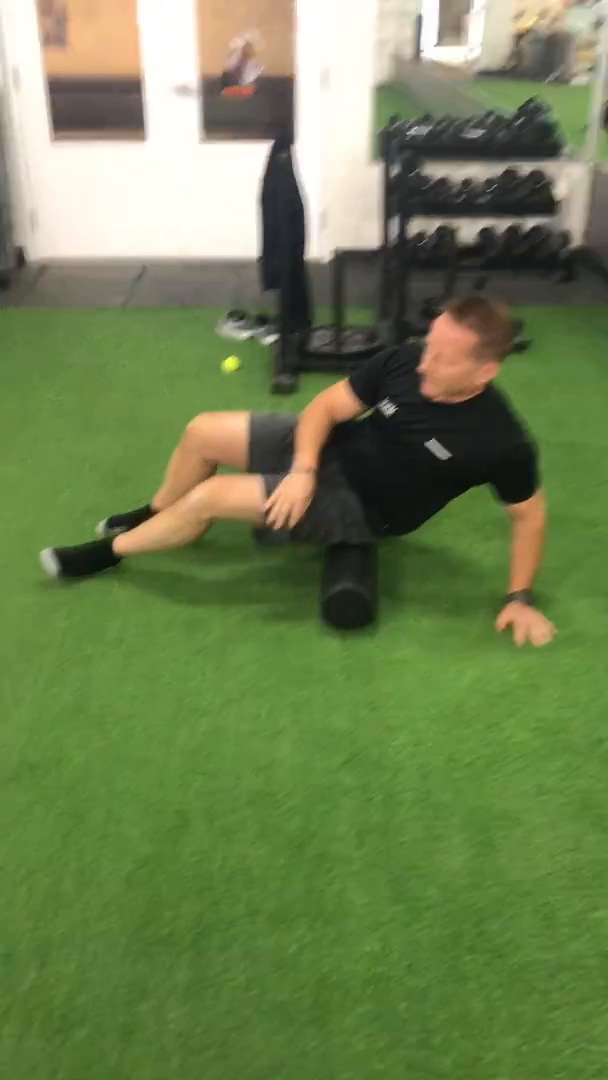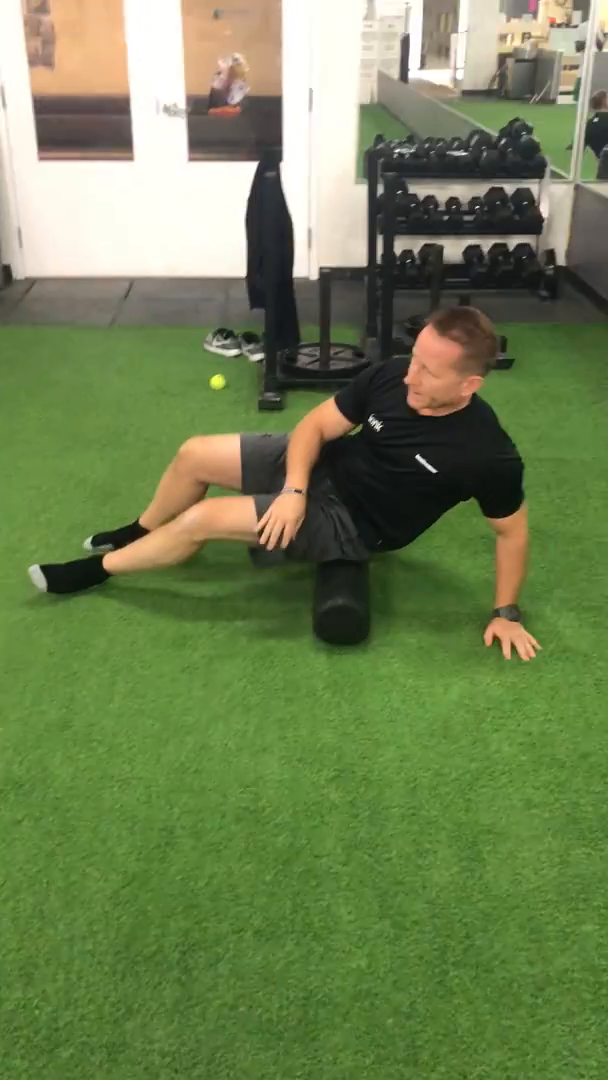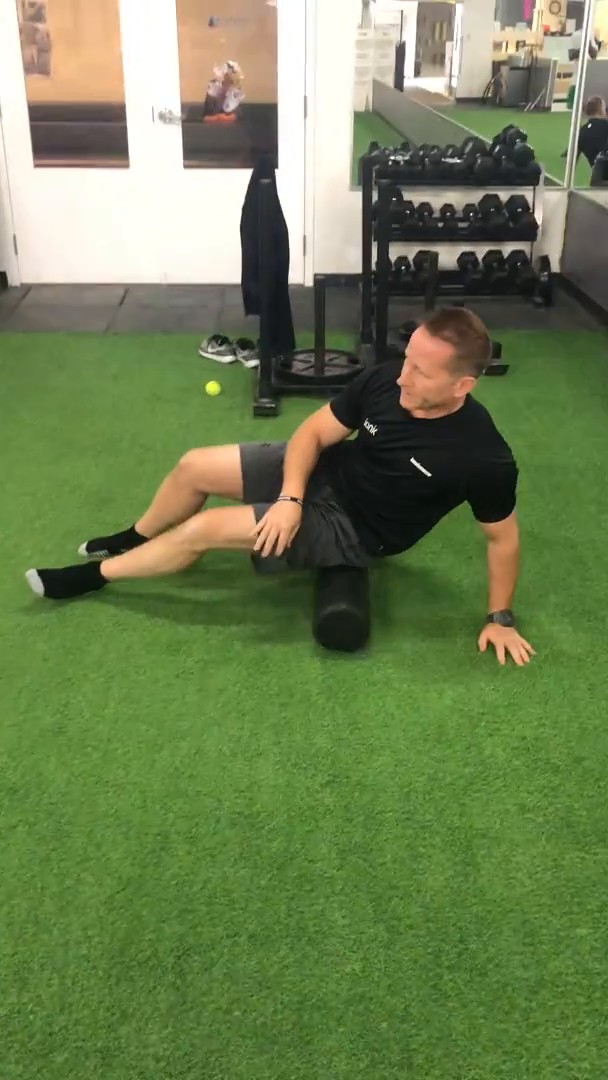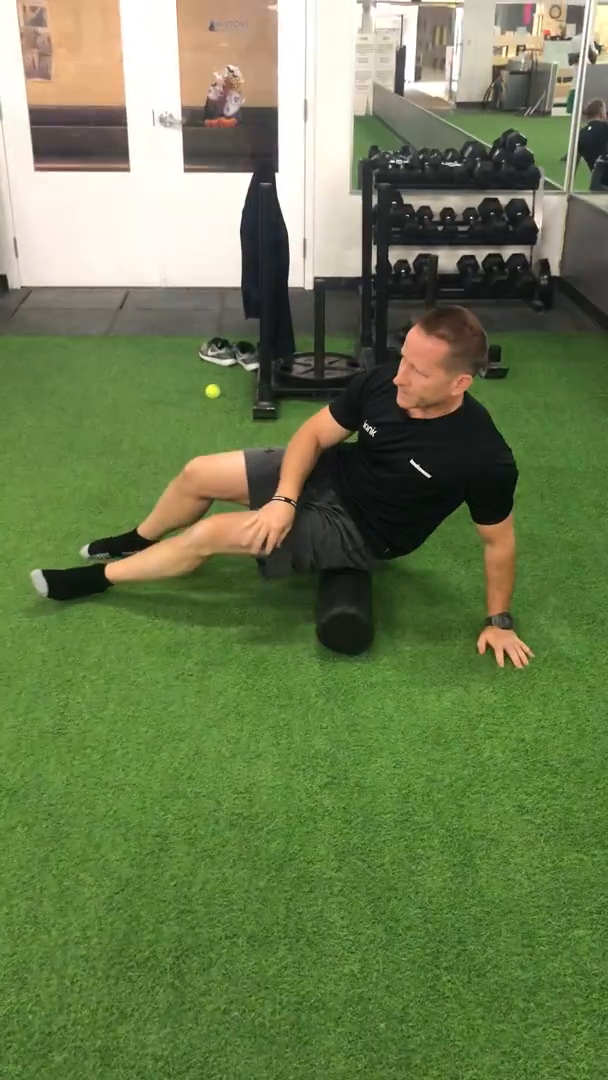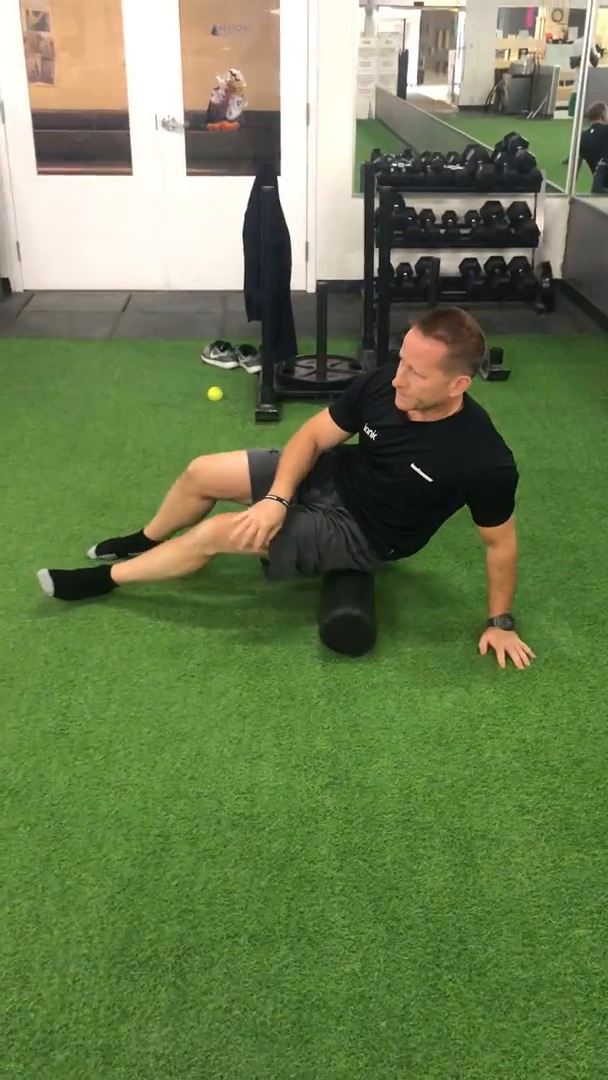
dt=0.1s
person 1, frame 1
left shoulder: (500, 441)
right shoulder: (404, 361)
left elbow: (529, 515)
right elbow: (326, 406)
left wrist: (519, 599)
right wrist: (305, 470)
left hip: (358, 505)
right hip: (331, 448)
left knee: (210, 499)
right knee: (202, 433)
left ankle: (110, 553)
right ankle: (152, 514)
person 1, frame 2
left shoulder: (487, 455)
right shoulder: (391, 377)
left elbow: (512, 531)
right elbow: (316, 425)
left wrist: (505, 614)
right wrist: (295, 489)
left hip: (349, 523)
right hip: (321, 467)
left knee: (203, 519)
right knee: (194, 455)
left ankle: (99, 569)
right ankle: (140, 532)
person 1, frame 3
left shoulder: (483, 457)
right shoulder: (384, 381)
left elbow: (503, 538)
right elbow: (314, 432)
left wrist: (500, 619)
right wrist: (291, 498)
left hip: (355, 529)
right hip: (325, 473)
left knee: (206, 529)
right knee: (195, 466)
left ankle: (95, 576)
right ankle: (135, 537)
person 1, frame 4
left shoulder: (482, 457)
right shoulder: (382, 383)
left elbow: (499, 541)
right elbow: (313, 434)
left wrist: (498, 621)
right wrist: (285, 499)
left hip: (358, 532)
right hip: (326, 476)
left knee: (212, 534)
right knee: (200, 473)
left ankle: (100, 578)
right ankle: (138, 540)
person 1, frame 5
left shoulder: (483, 460)
right shoulder: (381, 386)
left elbow: (501, 543)
right elbow: (313, 436)
left wrist: (500, 622)
right wrist: (277, 498)
left hip: (359, 534)
right hip: (330, 476)
left knee: (215, 532)
right knee: (200, 473)
left ankle: (105, 579)
right ankle: (144, 541)
